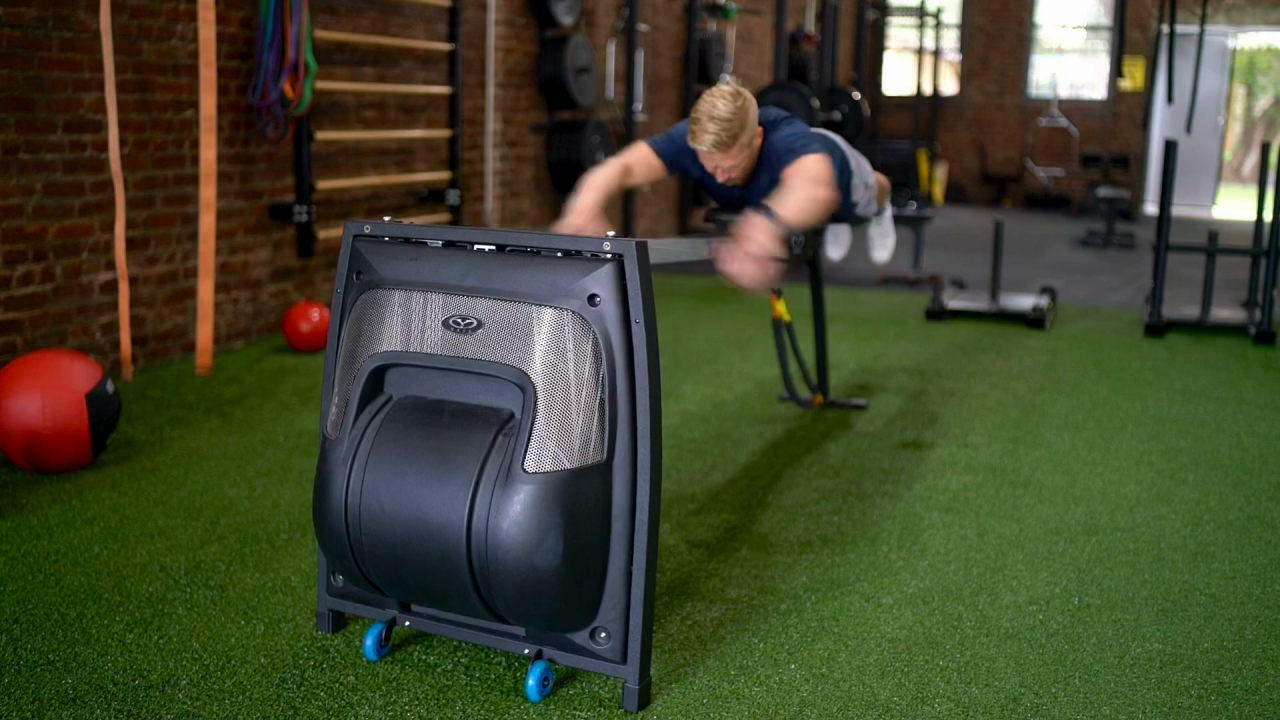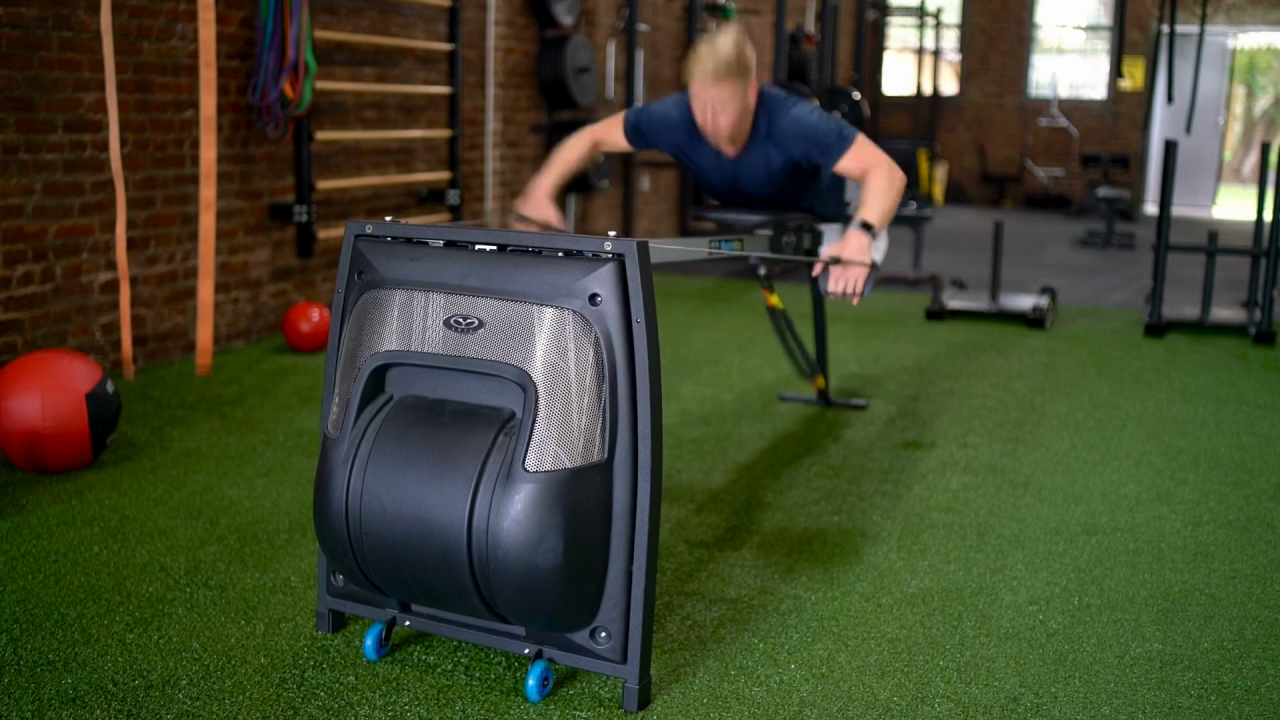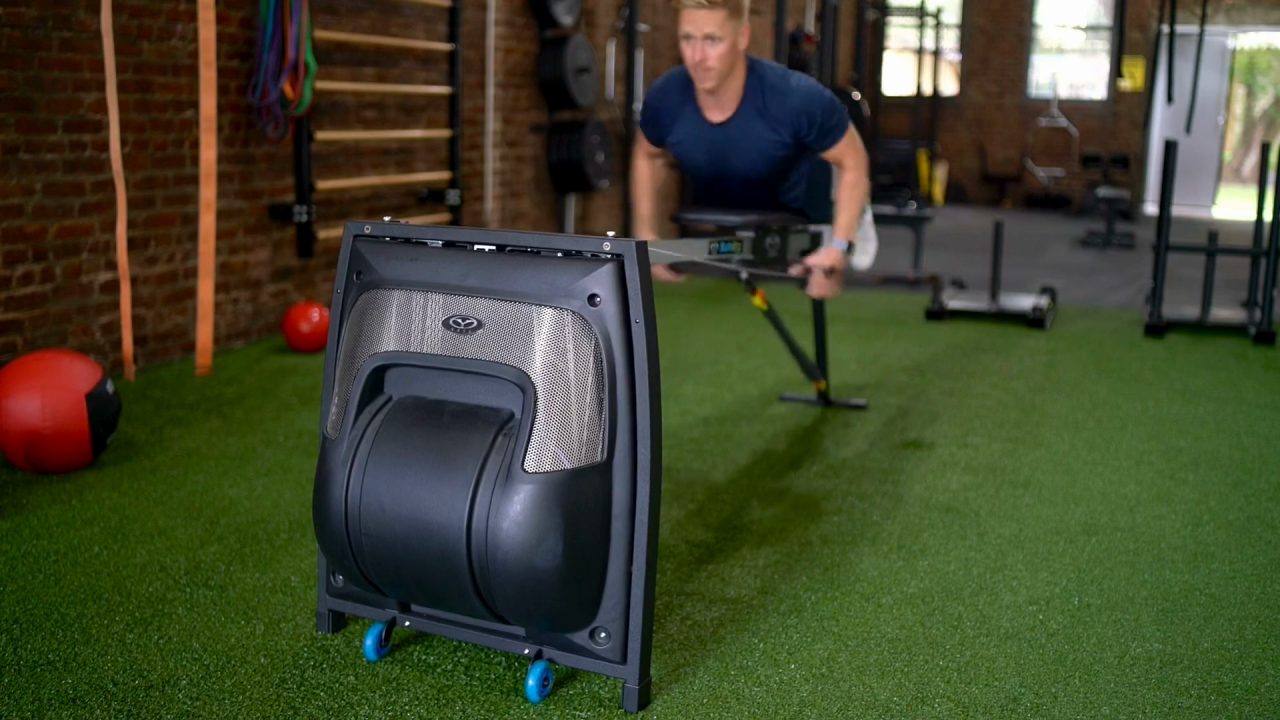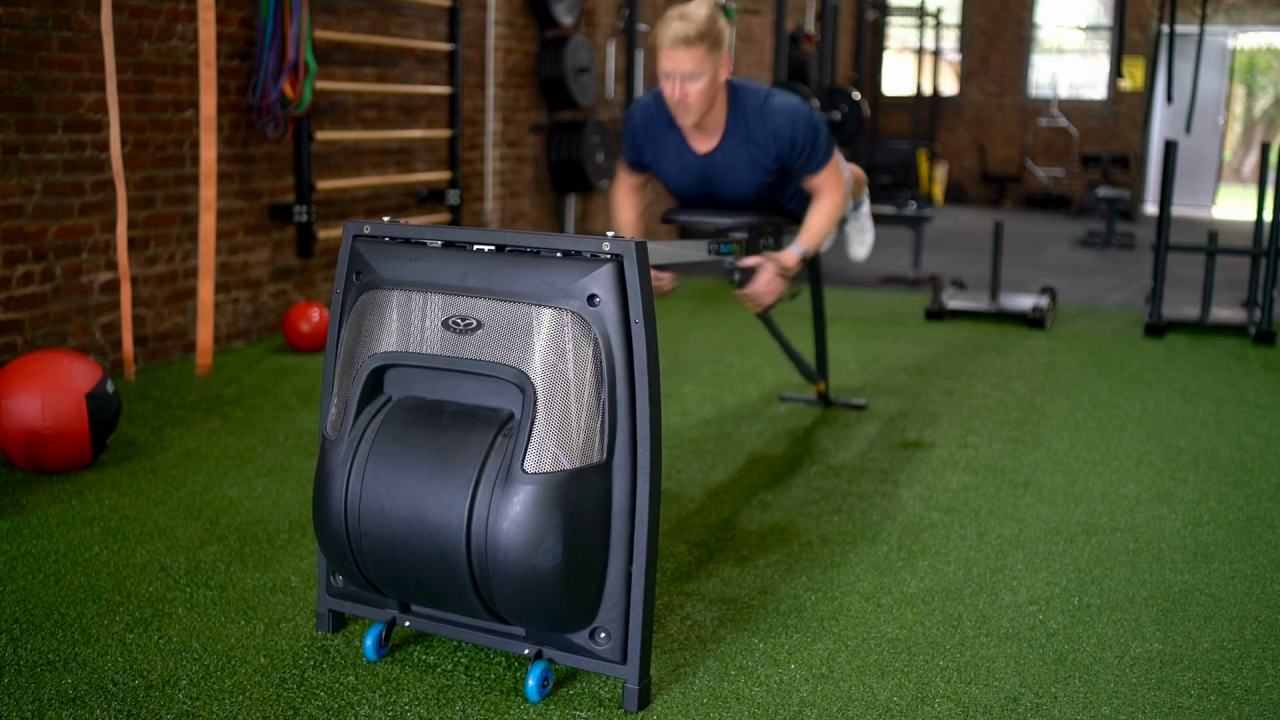
dt=0.2s
person 1, frame 1
left shoulder: (791, 140)
right shoulder: (691, 138)
left elbow: (817, 187)
right elbow: (617, 168)
left wrist: (770, 223)
right wrist: (580, 211)
person 1, frame 2
left shoulder: (794, 123)
right shoulder: (673, 116)
left elbow: (886, 173)
right elbow: (594, 136)
left wrist: (860, 235)
right wrist: (542, 189)
left hip: (811, 202)
right hip: (750, 212)
left ankle: (843, 222)
person 1, frame 3
left shoulder: (796, 96)
right shoulder: (664, 97)
left elbow: (851, 164)
right elbow: (648, 154)
left wrist: (839, 247)
right wrist: (645, 232)
left hip: (797, 208)
left ankle: (861, 209)
person 1, frame 4
left shoulder: (782, 117)
right shoulder: (644, 119)
left elbow: (830, 190)
right elbow: (629, 183)
left wrist: (792, 257)
left hip: (794, 203)
left ankle: (856, 192)
